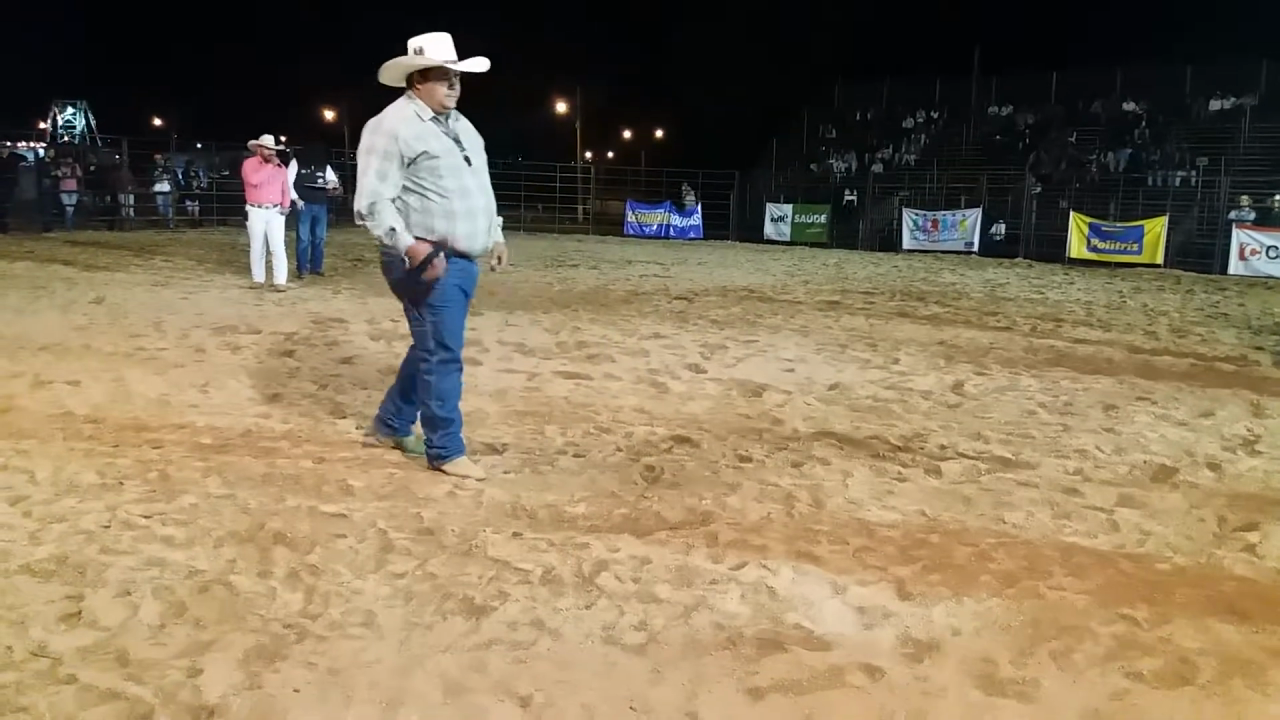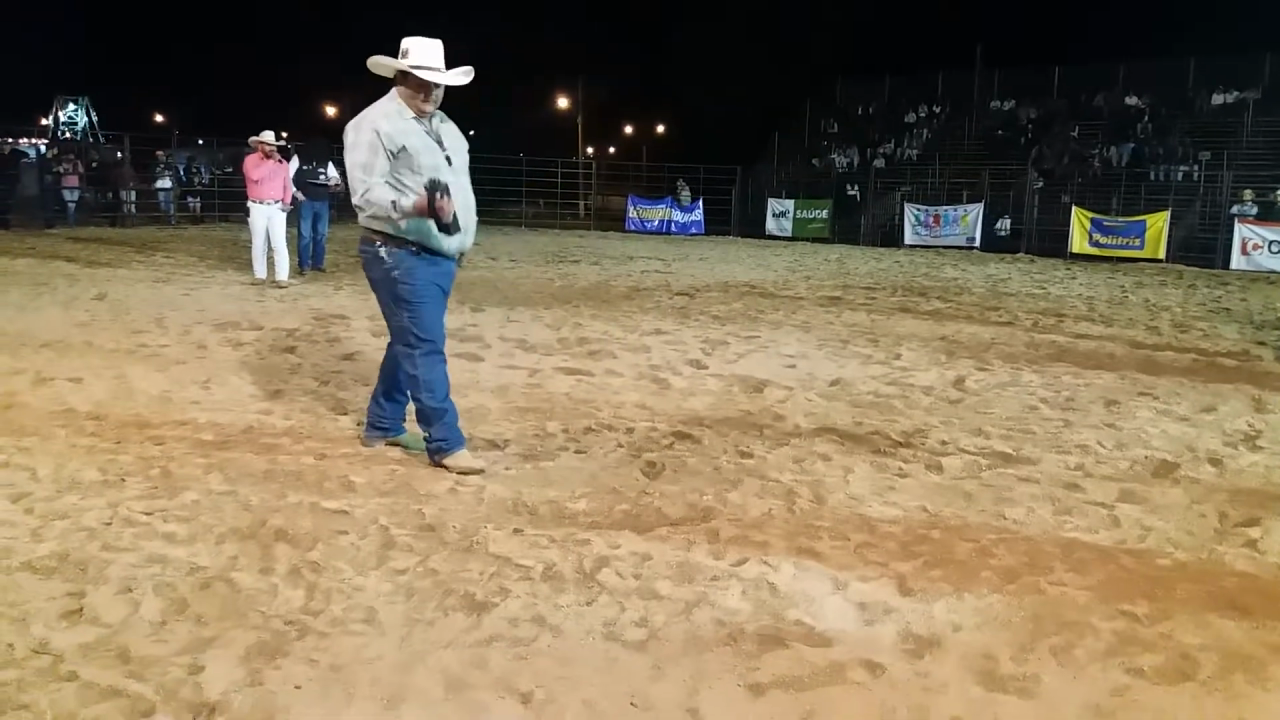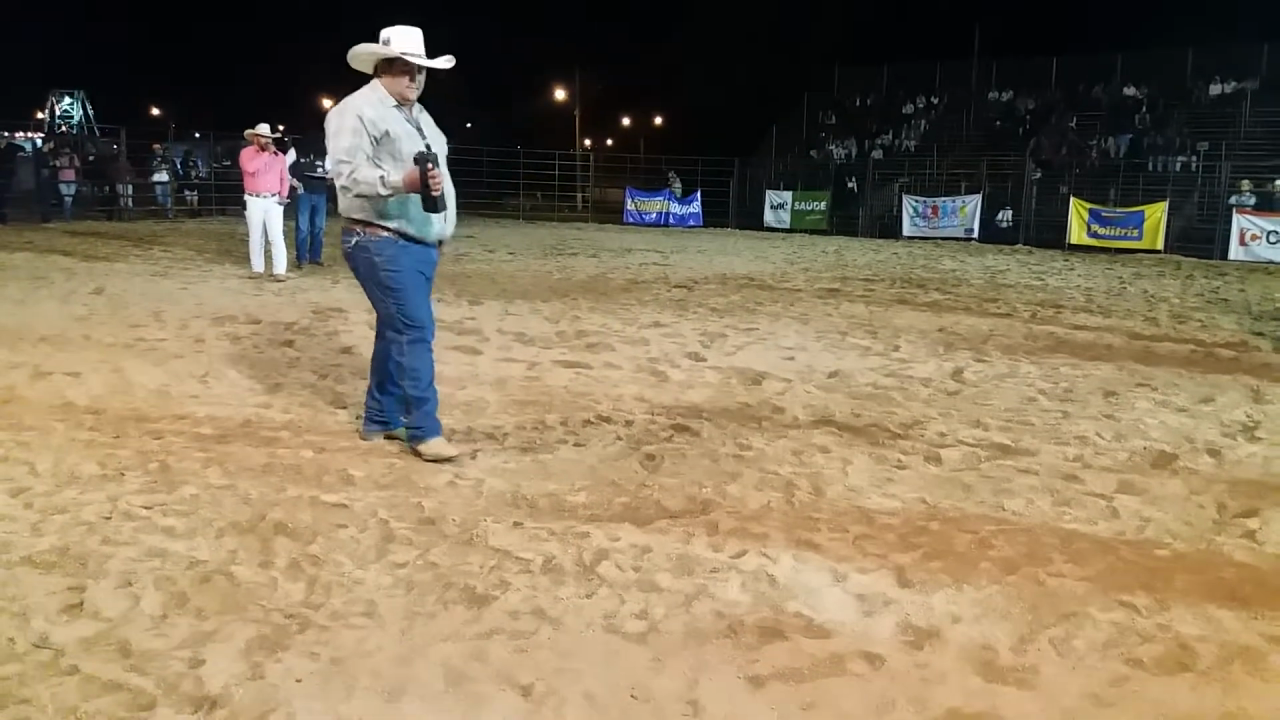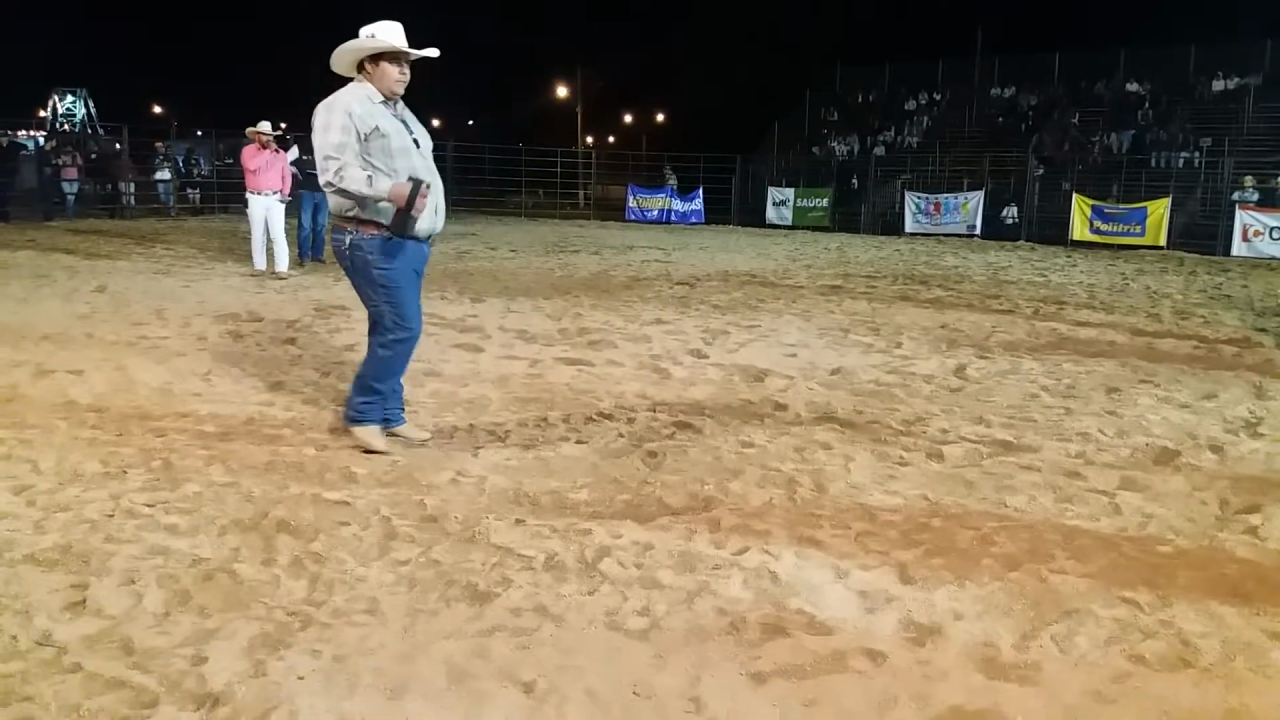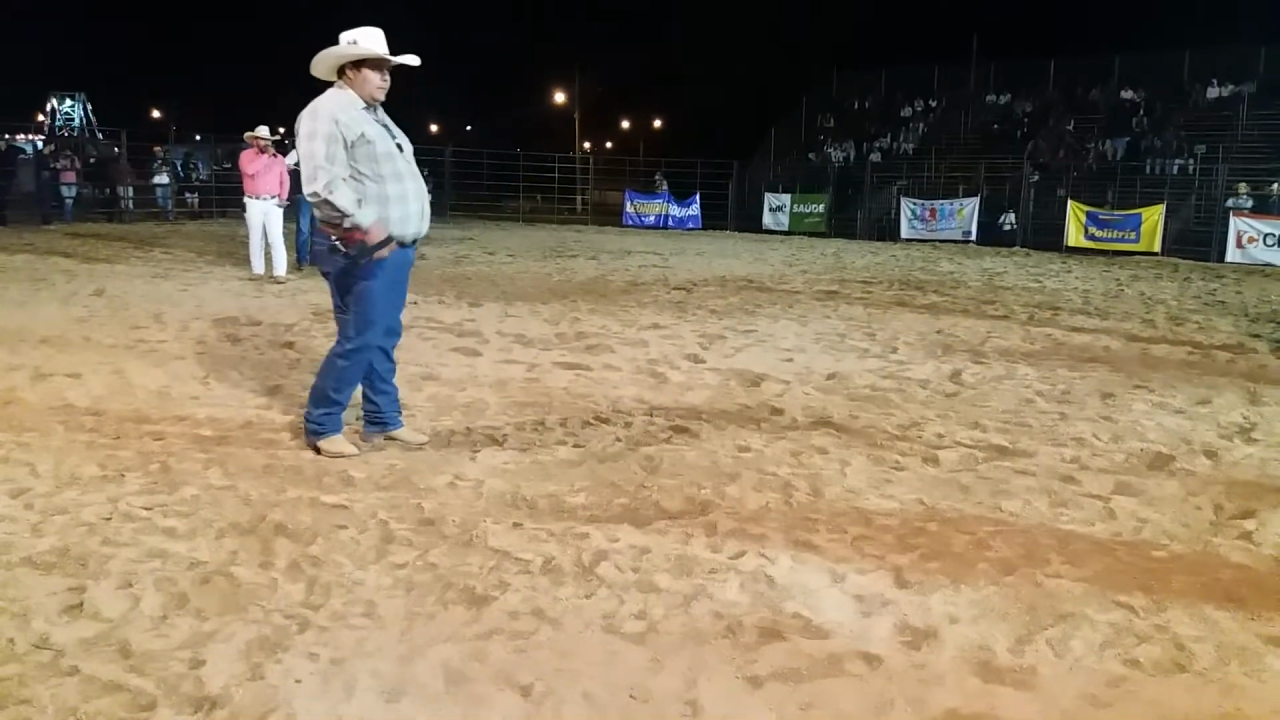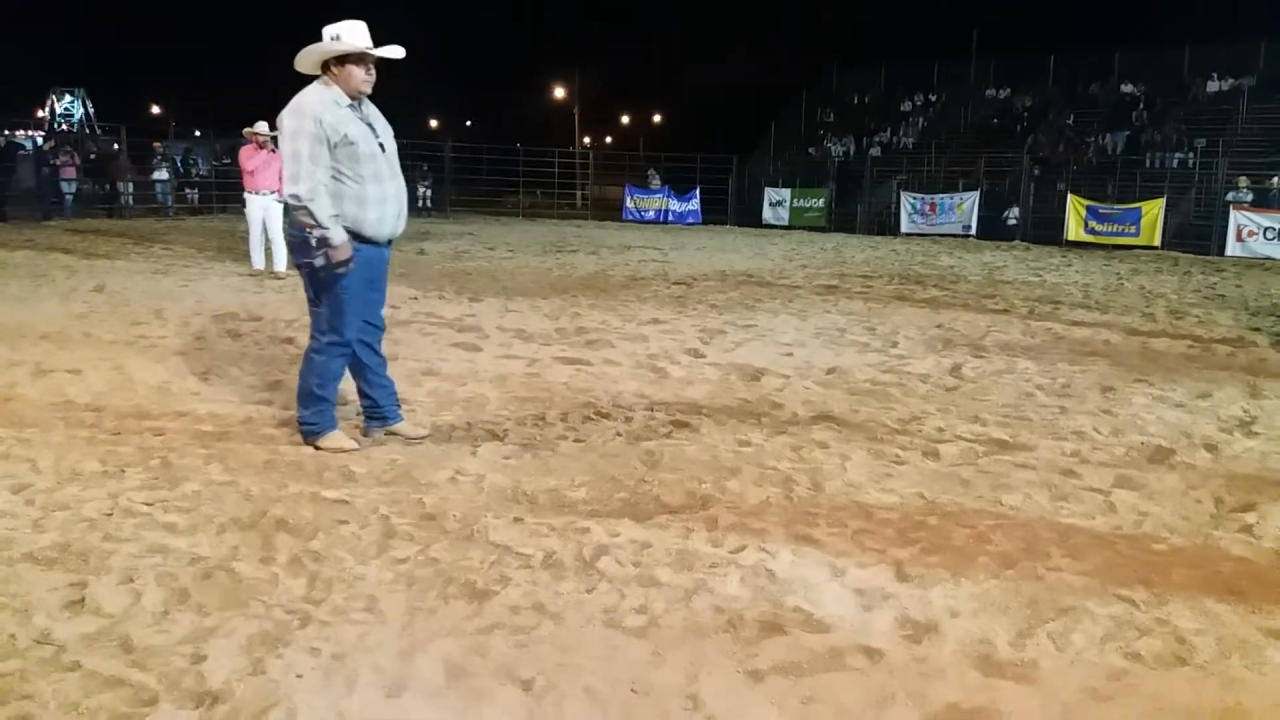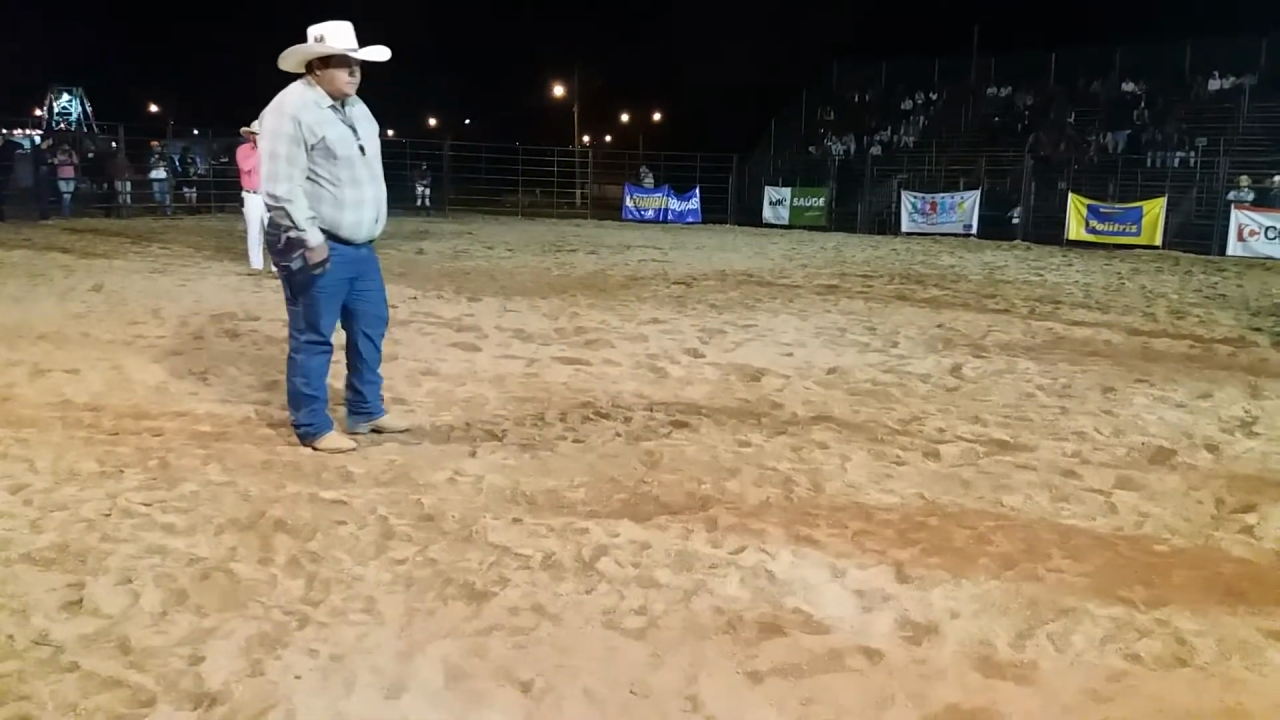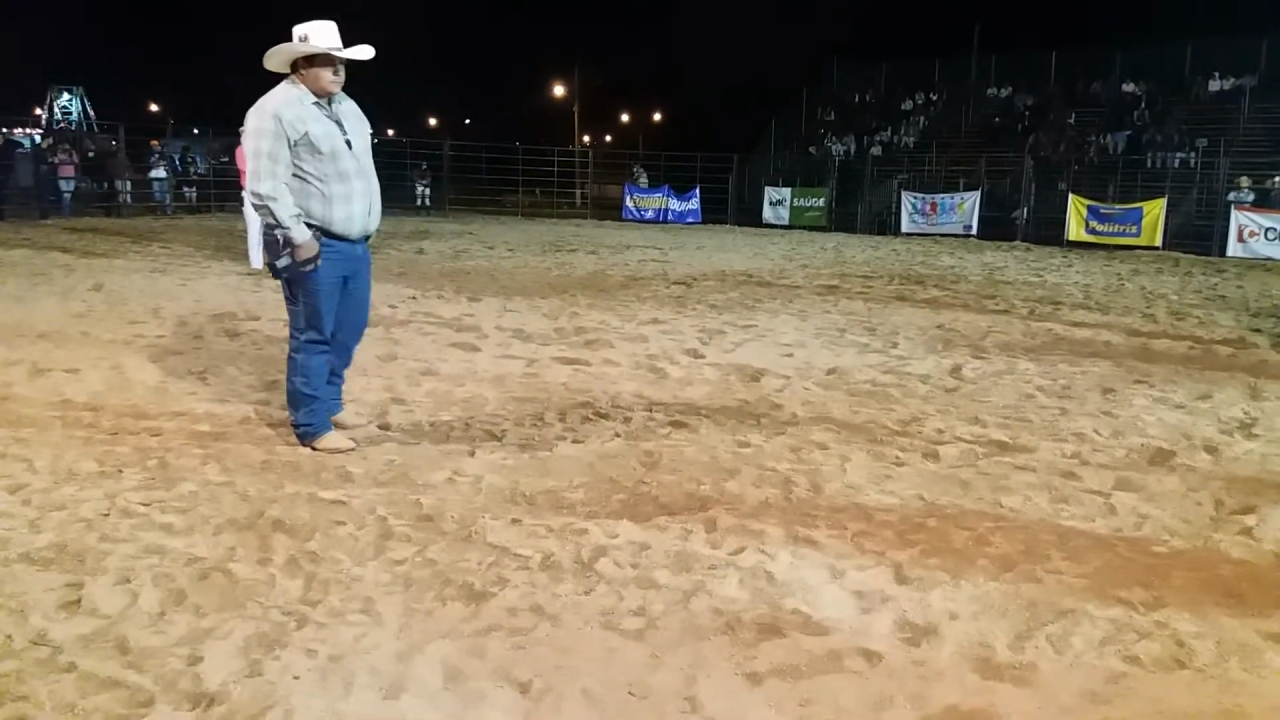
dt=0.2s
person 1, frame 1
left shoulder: (458, 124)
right shoulder: (392, 127)
left elbow: (477, 187)
right elbow: (372, 201)
left wrist: (494, 235)
right wrist: (408, 246)
left hip: (463, 260)
right hip: (426, 261)
left knee: (439, 350)
right knee: (441, 354)
left ankle: (391, 422)
right ankle: (445, 450)
person 1, frame 2
left shoulder: (444, 125)
right shoulder: (374, 123)
left elbow: (457, 184)
right elbow: (366, 192)
left wrist: (463, 236)
right wrist: (415, 205)
left hip: (440, 256)
right hip: (399, 256)
left knee: (411, 342)
right knee: (424, 346)
left ankle: (382, 425)
right ankle: (445, 443)
person 1, frame 3
left shoulder: (418, 116)
right shoulder: (356, 111)
left elbow: (436, 174)
right elbow: (349, 174)
left wrist: (438, 208)
right wrist: (404, 181)
left hip: (421, 244)
right hip: (382, 244)
left knee: (397, 332)
right knee: (414, 332)
left ankle: (381, 418)
right ankle: (424, 429)
person 1, frame 4
left shoulder: (399, 112)
right shoulder: (344, 107)
right elbow: (335, 171)
left wrist: (422, 211)
right wrist: (388, 189)
left hip: (411, 241)
right hip: (372, 242)
left knee: (390, 328)
right knee: (401, 327)
left ankle: (388, 416)
right ankle: (362, 413)
person 1, frame 5
left shoulder: (375, 115)
right shoulder: (327, 113)
right elbow: (323, 184)
left wrist: (403, 233)
right wrist: (366, 224)
left hip: (395, 248)
right hip: (357, 250)
left knee: (384, 337)
right knee: (359, 339)
left ankle: (383, 420)
right ankle: (321, 424)
person 1, frame 6
left shoulder: (363, 108)
right shoulder: (310, 110)
right elbow: (304, 187)
left wrist: (377, 237)
right wrist: (334, 239)
left hip: (372, 245)
right hip: (337, 248)
left knee: (368, 332)
right knee: (334, 336)
left ankle: (383, 415)
right ankle: (317, 425)
person 1, frame 7
left shoulder: (353, 107)
right shoulder: (291, 110)
right elbow: (281, 188)
left wrist: (366, 229)
right wrist: (311, 240)
left hip: (358, 245)
right hip: (316, 247)
left knee: (370, 324)
right knee: (313, 336)
left ankle: (366, 410)
right ankle: (312, 427)
person 1, frame 8
left shoulder: (345, 106)
right shoulder: (276, 110)
right elbow: (265, 187)
left wrist: (364, 227)
right wrist: (298, 237)
left hip: (355, 243)
right hip: (313, 246)
left knee: (351, 326)
right knee: (314, 336)
left ankle: (329, 403)
right ankle: (312, 426)
